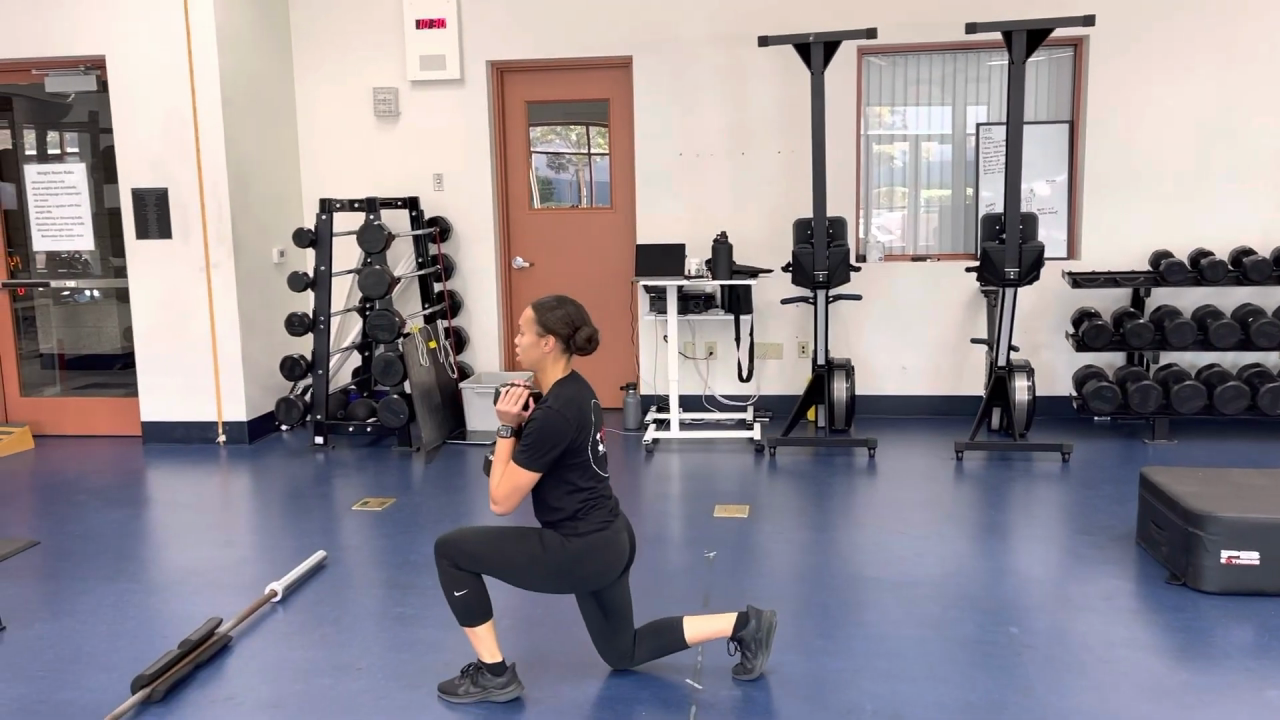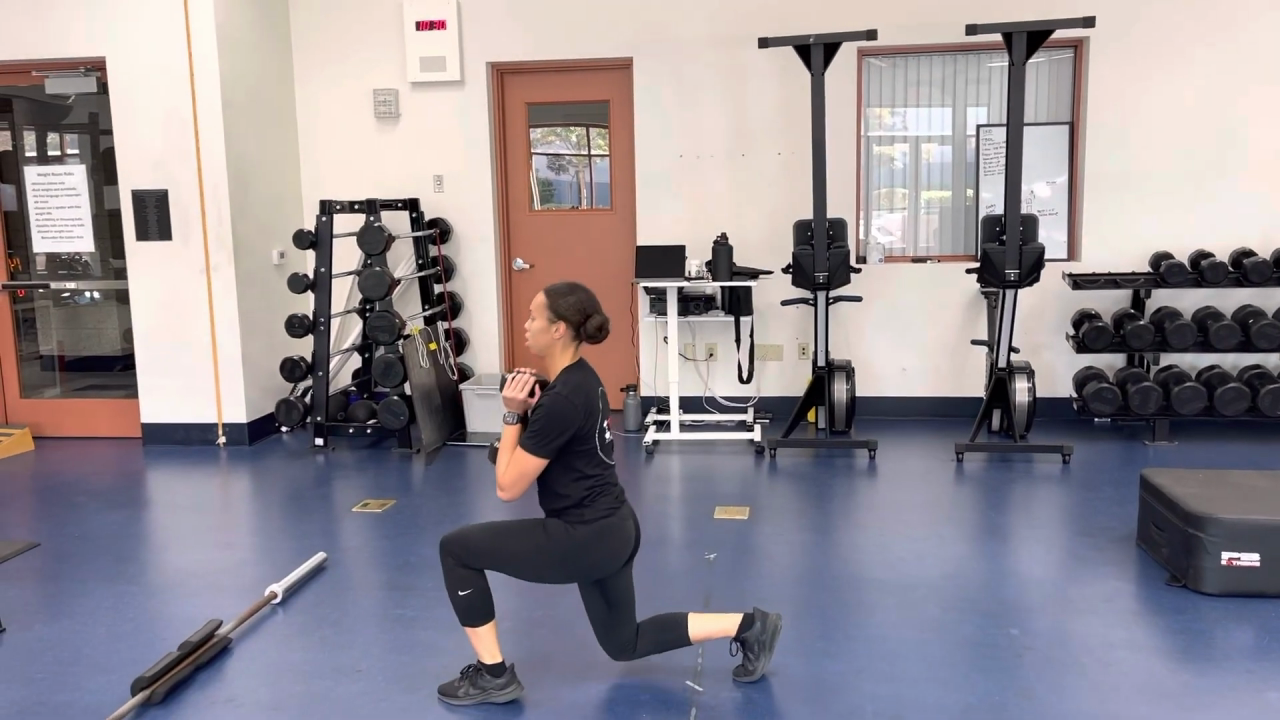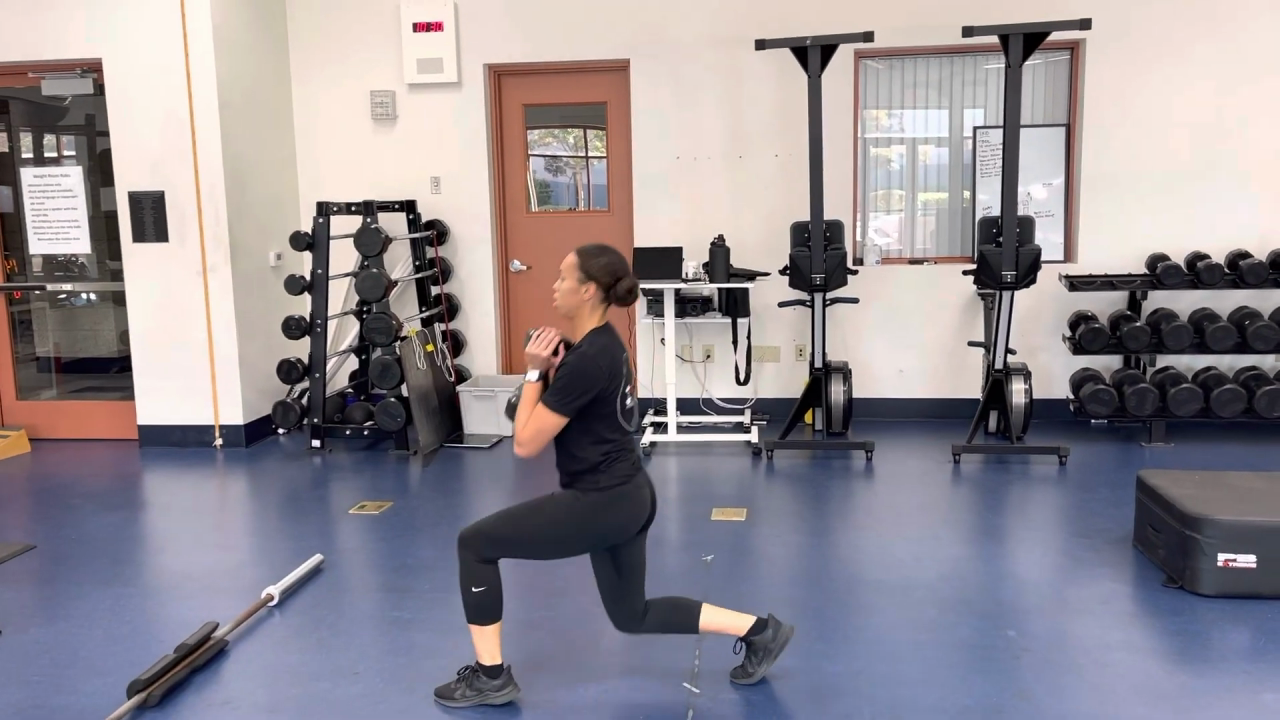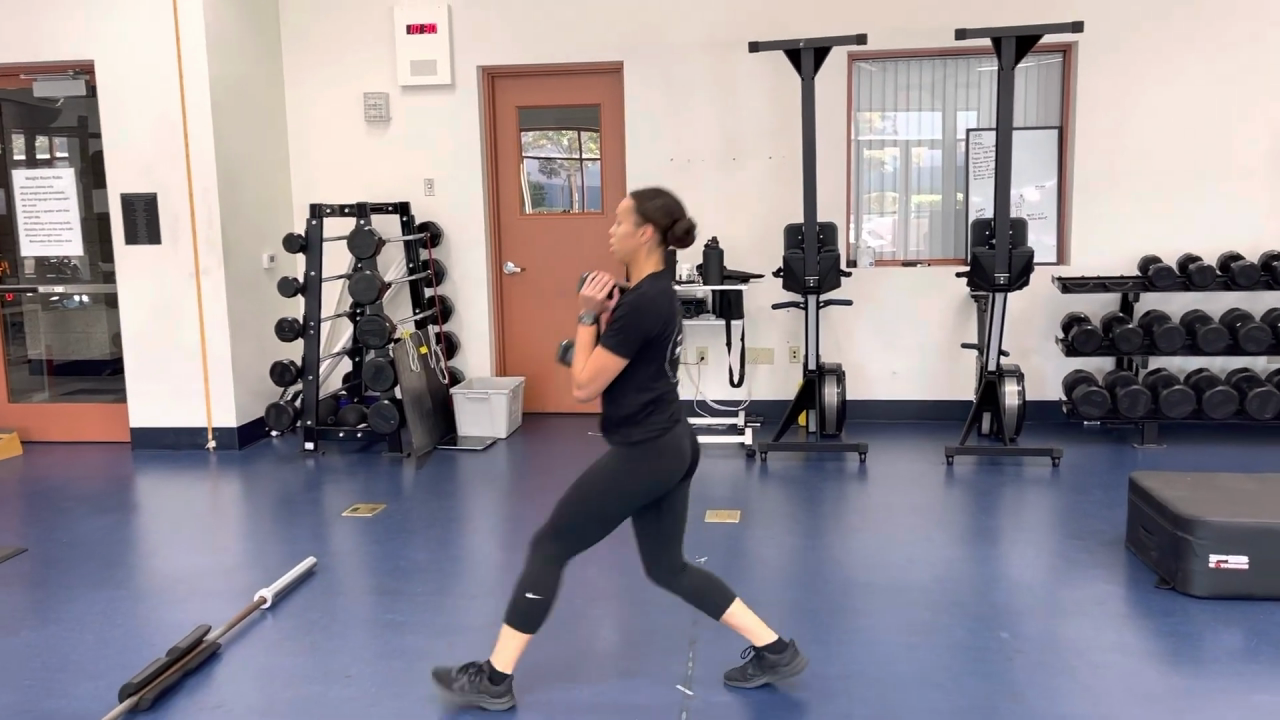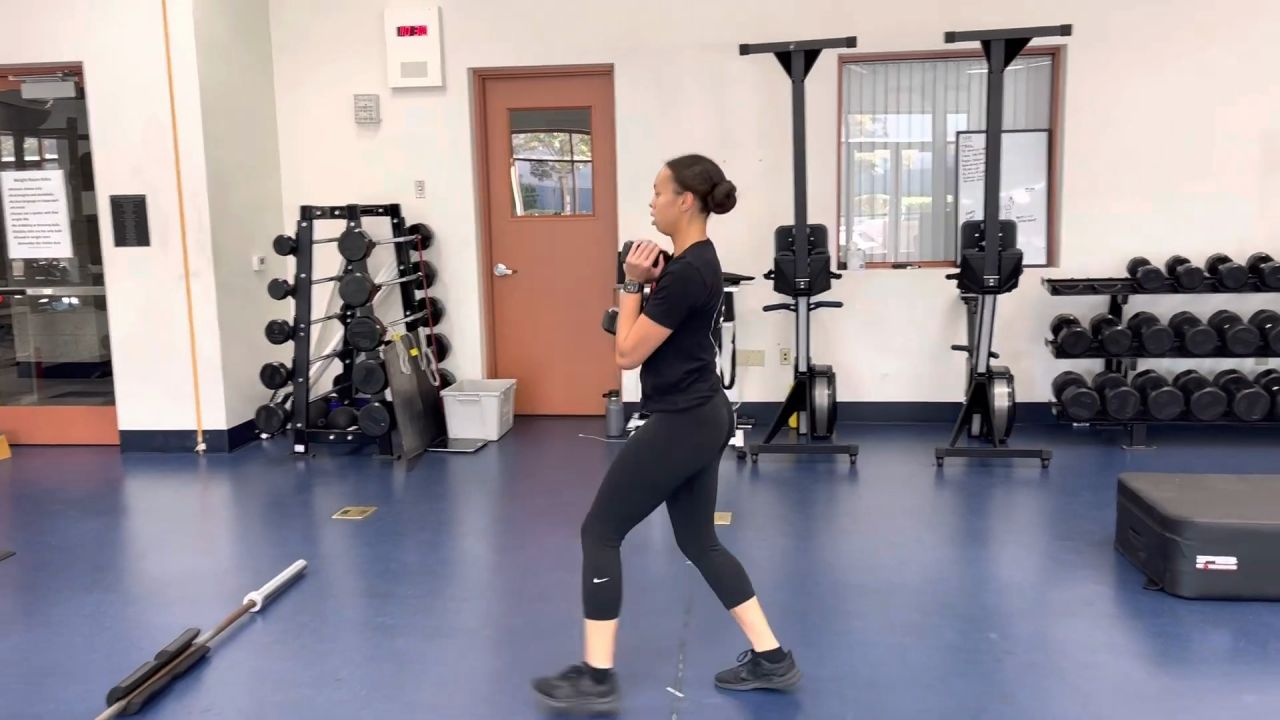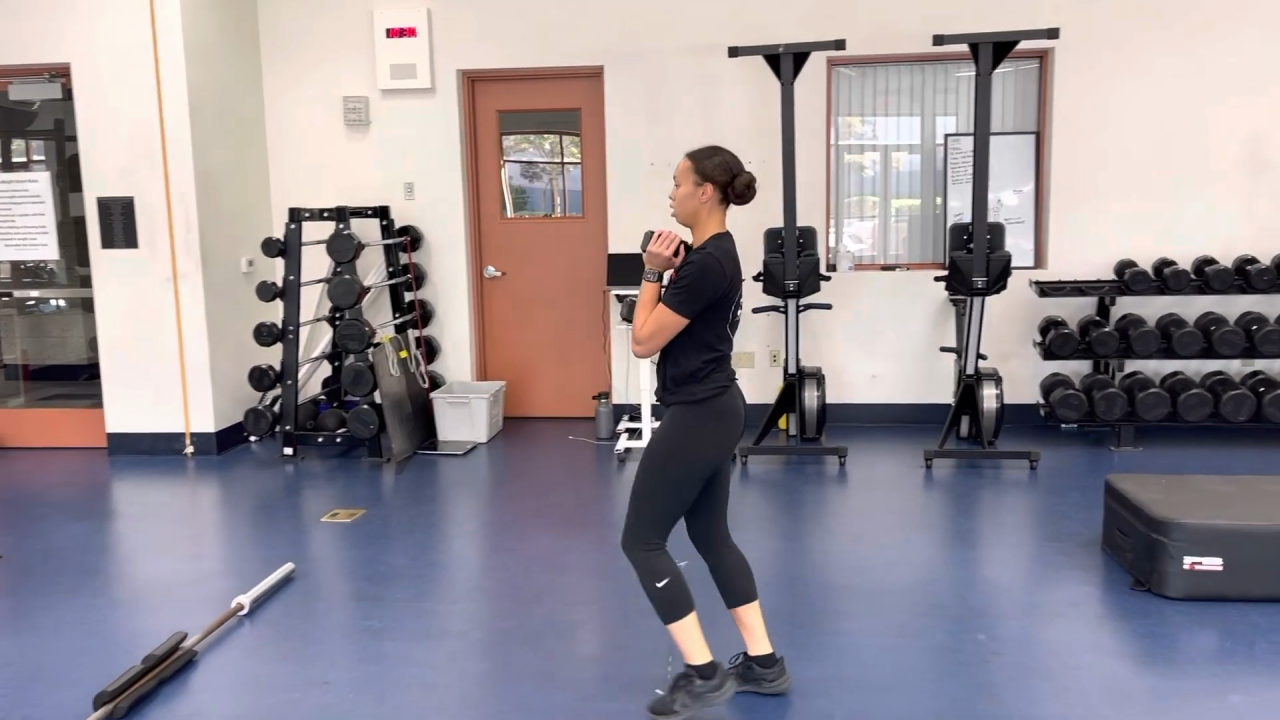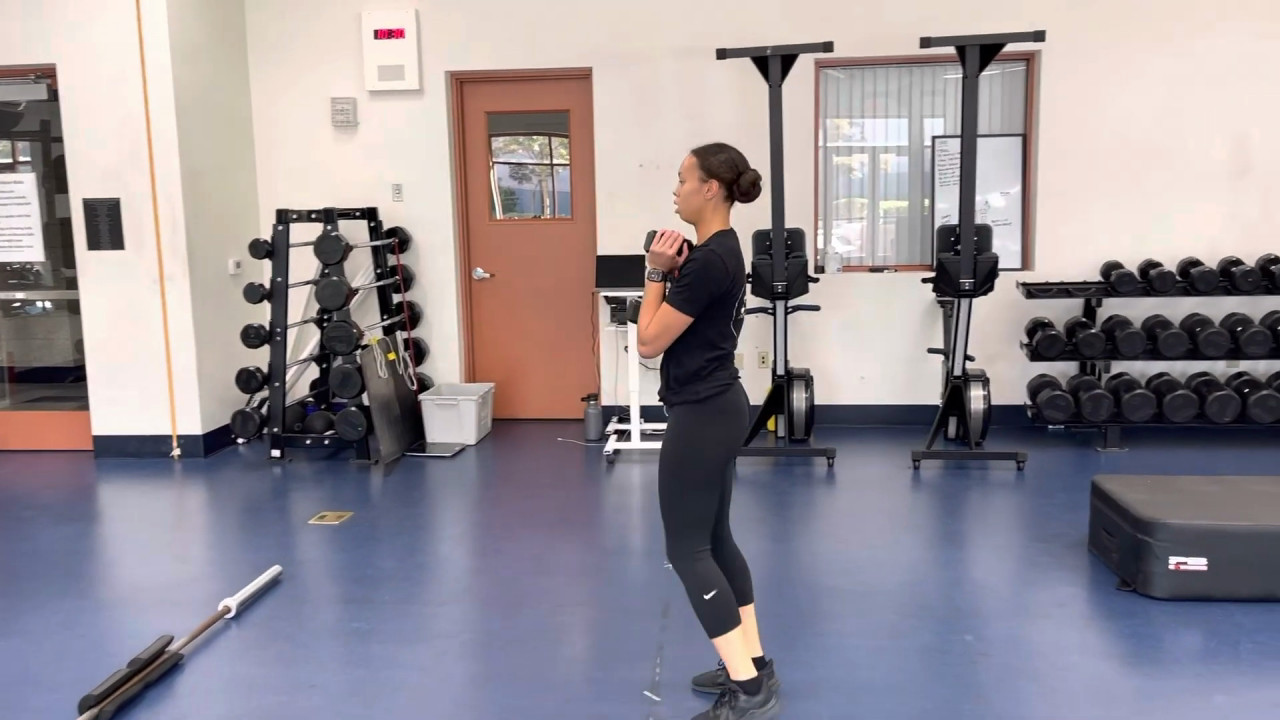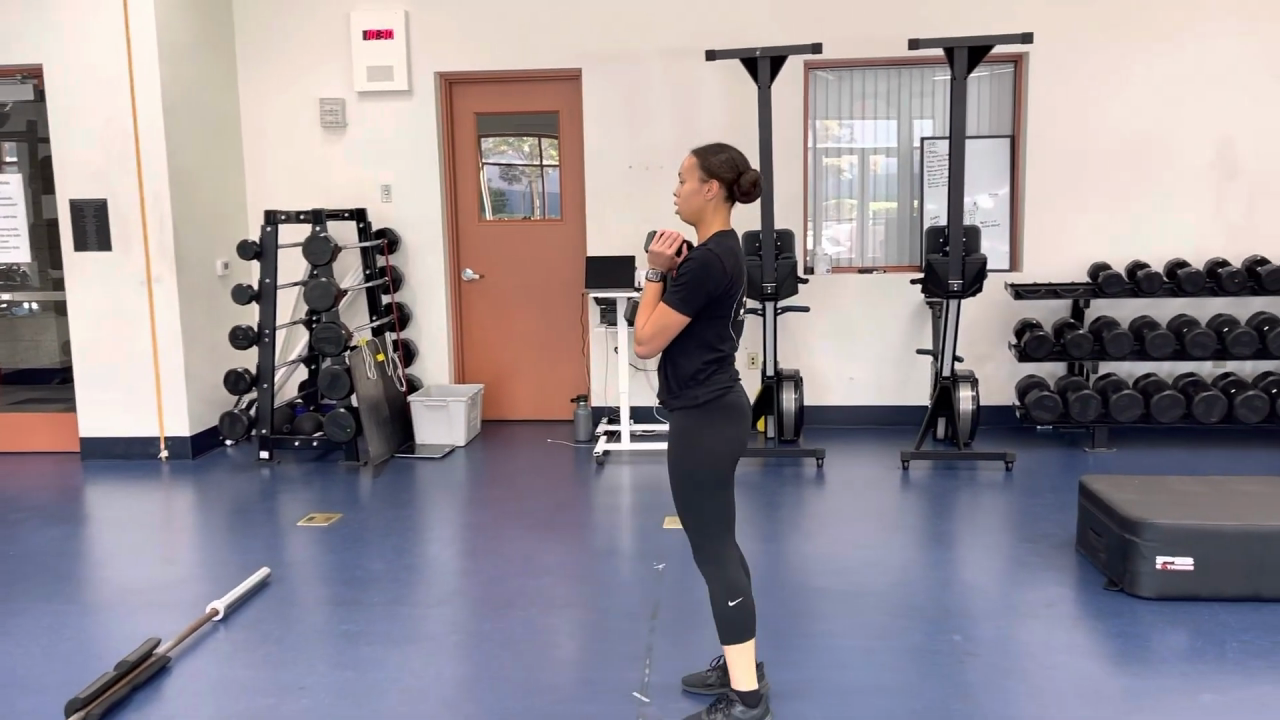
dt=0.2s
person 1, frame 1
left shoulder: (555, 413)
right shoulder: (573, 391)
left elbow: (502, 501)
left wrist: (507, 429)
right wrist: (521, 425)
left hip: (581, 549)
right hip: (607, 541)
left knee: (451, 550)
right knee: (622, 652)
left ankle: (493, 673)
right ankle: (746, 625)
person 1, frame 2
left shoulder: (561, 399)
right shoulder: (580, 379)
left elbow: (509, 487)
left wrist: (513, 416)
right wrist: (528, 415)
left hip: (586, 536)
right hip: (611, 529)
left knee: (457, 549)
right knee: (623, 642)
left ankle: (492, 675)
right ankle: (750, 627)
person 1, frame 3
left shoulder: (589, 358)
right shoulder: (602, 345)
left elbow: (528, 444)
left wrist: (535, 373)
right wrist: (550, 372)
left hip: (600, 502)
right hip: (629, 497)
left knee: (477, 543)
right knee: (631, 613)
left ankle: (490, 677)
right ankle: (759, 631)
person 1, frame 4
left shoulder: (641, 304)
right shoulder: (654, 293)
left elbow: (584, 389)
right elbow: (612, 363)
left wrist: (589, 318)
right wrist: (603, 317)
left hip: (642, 453)
right hip: (672, 446)
left knee: (550, 548)
right knee: (667, 567)
left ankle: (496, 677)
right ankle: (774, 650)
person 1, frame 5
left shoulder: (687, 273)
right shoulder: (699, 262)
left elbow: (628, 355)
right elbow: (652, 332)
left wrist: (633, 286)
right wrist: (650, 283)
left hip: (680, 425)
right hip: (705, 417)
left knee: (601, 532)
right knee: (699, 541)
left ankle: (597, 675)
right ankle: (772, 659)
person 1, frame 6
left shoulder: (707, 262)
right shoulder: (714, 252)
left elbow: (644, 341)
right elbow: (672, 324)
left wrist: (652, 272)
right wrist: (669, 272)
left hip: (696, 415)
right hip: (715, 409)
left knee: (642, 540)
right knee: (710, 535)
left ankle: (704, 672)
right ankle: (763, 662)
person 1, frame 7
left shoulder: (709, 260)
right shoulder: (719, 250)
left elbow: (649, 341)
right elbow: (677, 323)
left wrist: (657, 272)
right wrist: (673, 271)
left hip: (701, 415)
right hip: (719, 407)
left knee: (687, 549)
right knee: (714, 540)
right ankle: (753, 664)
person 1, frame 8
left shoulder: (706, 260)
right shoulder: (721, 251)
left elbow: (647, 341)
right elbow: (679, 325)
left wrist: (655, 273)
right wrist: (671, 272)
left hip: (703, 419)
right hip: (719, 409)
left knee: (713, 552)
right knee: (718, 544)
right ankle: (743, 668)
